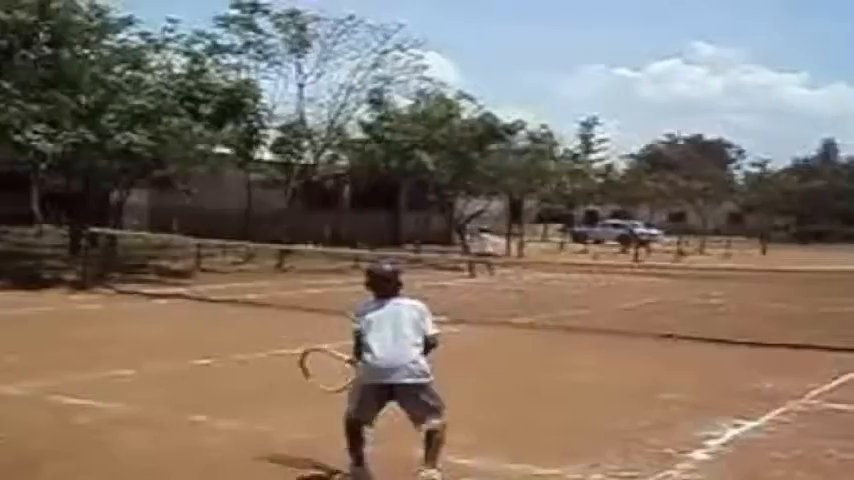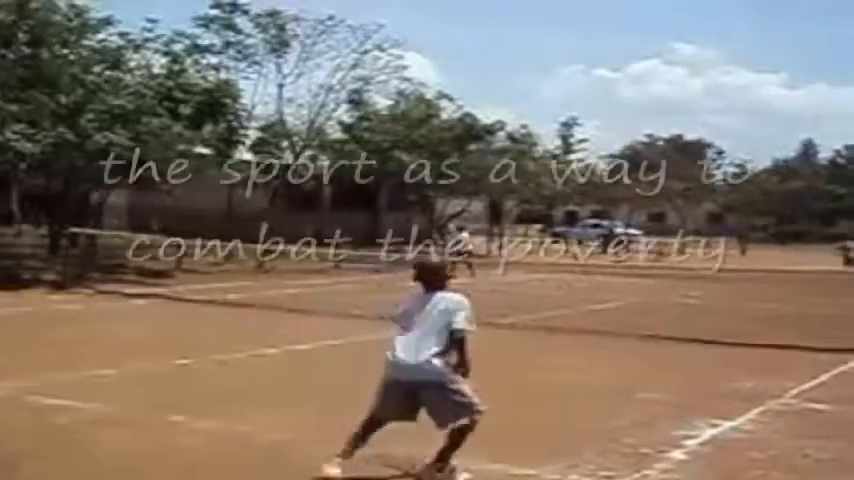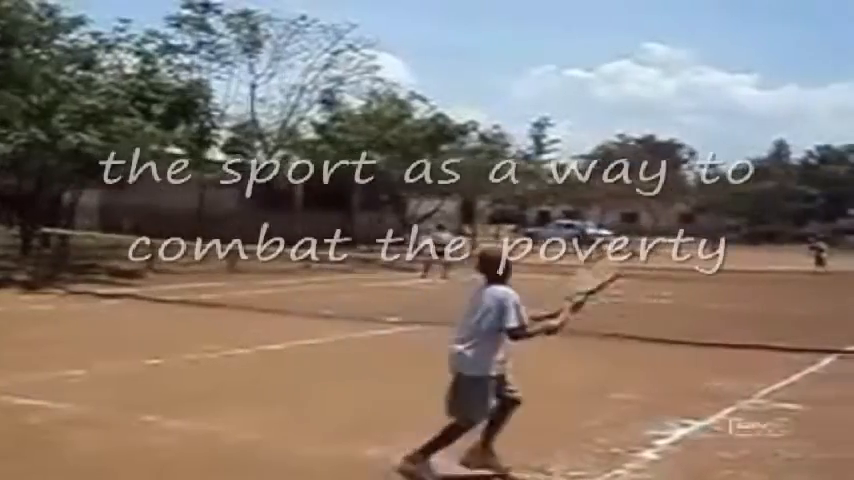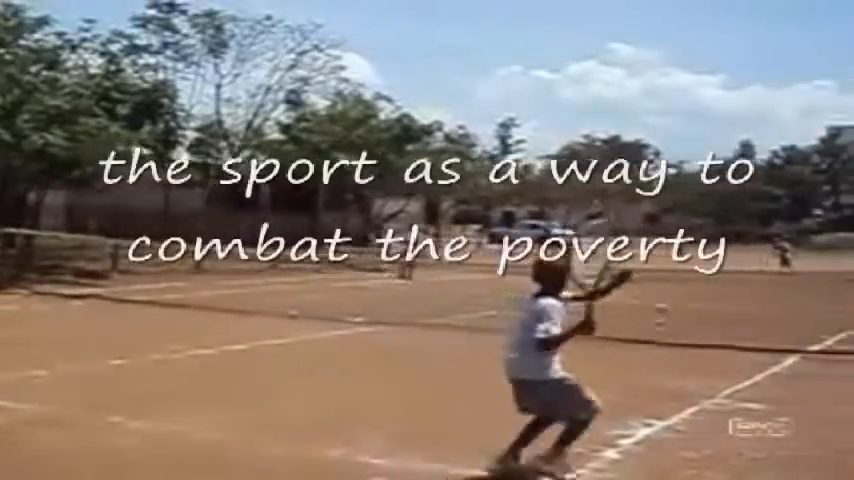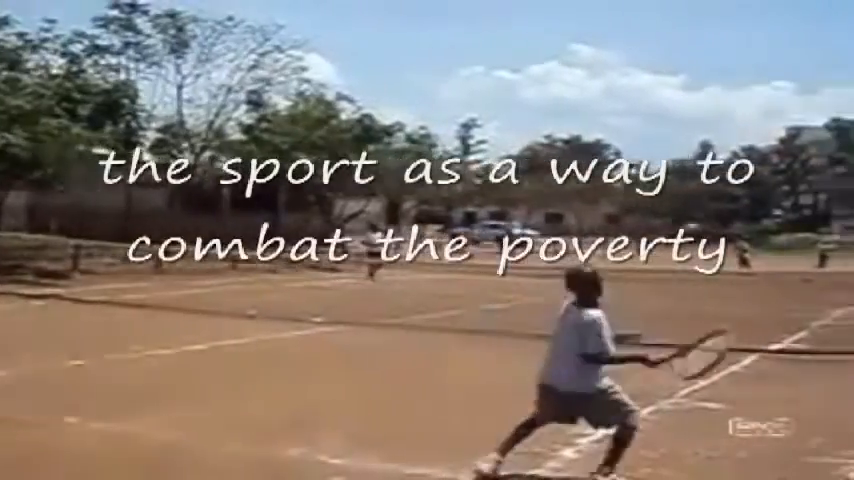
dt=0.3s
person 1, frame 1
left shoulder: (363, 311)
right shoulder: (417, 307)
left elbow: (358, 349)
right elbow: (431, 342)
left hip: (374, 371)
right hip: (413, 371)
left knee: (354, 418)
right knee: (436, 423)
person 1, frame 2
left shoulder: (412, 300)
right shoulder: (458, 302)
right elbow: (458, 337)
right wrist: (463, 363)
left hip: (398, 368)
right hip: (433, 371)
left knee: (377, 419)
right knee: (470, 416)
left ankle: (340, 462)
person 1, frame 3
left shoulder: (484, 291)
right shoulder: (505, 295)
left elbow: (512, 321)
right elbow: (516, 332)
left wrist: (554, 315)
right wrist: (553, 326)
left hip: (470, 360)
right hip: (477, 364)
left knee: (511, 400)
right knee: (468, 419)
left ankle: (483, 452)
right ankle: (416, 460)
person 1, frame 4
left shoulder: (541, 300)
right shoulder: (549, 306)
left elbow: (582, 298)
right elbow: (546, 343)
right wrist: (577, 328)
left hip: (520, 371)
right hip: (540, 374)
left knee: (550, 413)
right knee: (588, 412)
left ankle: (508, 458)
right ankle: (552, 458)
person 1, frame 5
left shoulder: (569, 308)
right shoulder: (595, 318)
right elbow: (595, 356)
right wrist: (638, 358)
left hip: (552, 381)
right hip: (587, 386)
left knee: (538, 419)
right knee: (629, 421)
left ankle: (496, 458)
